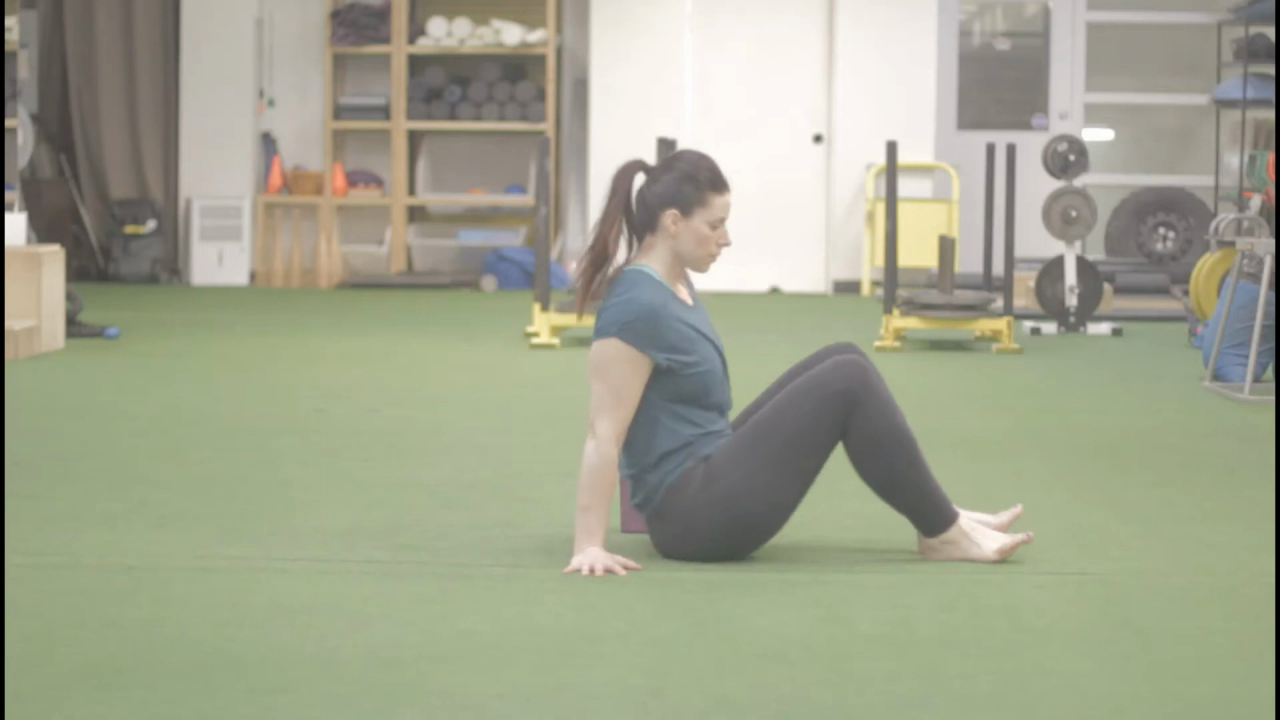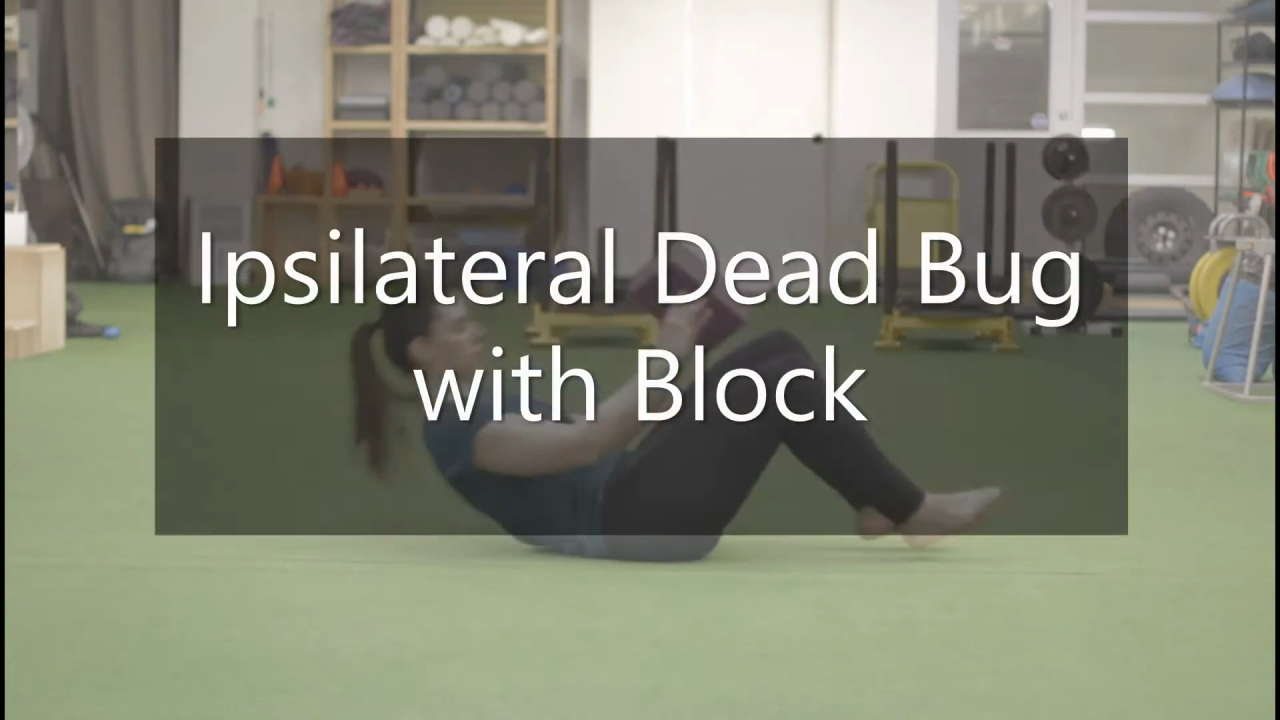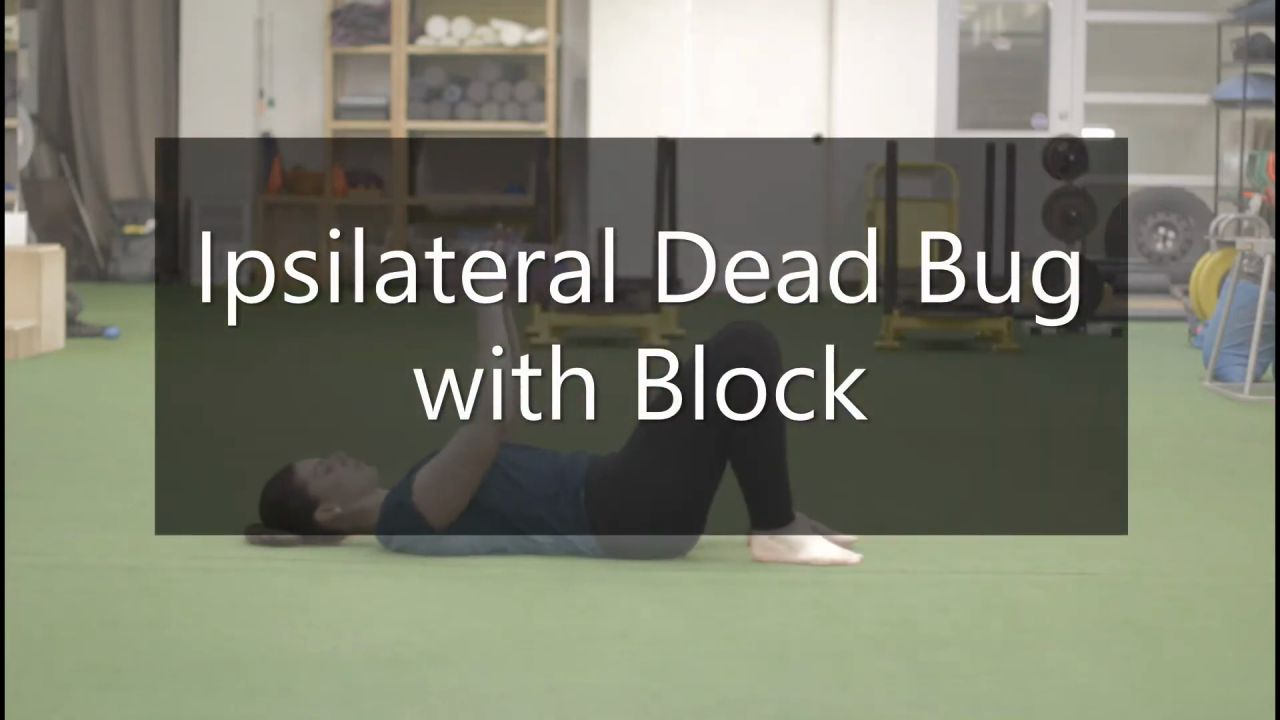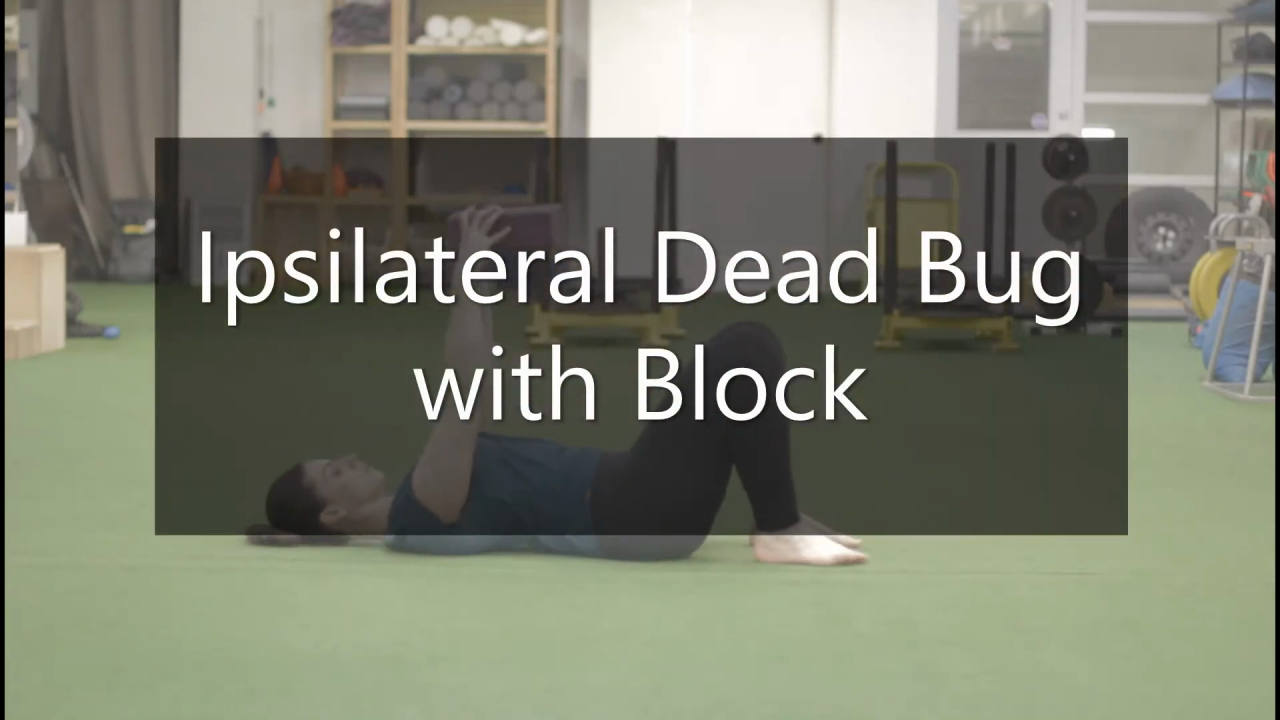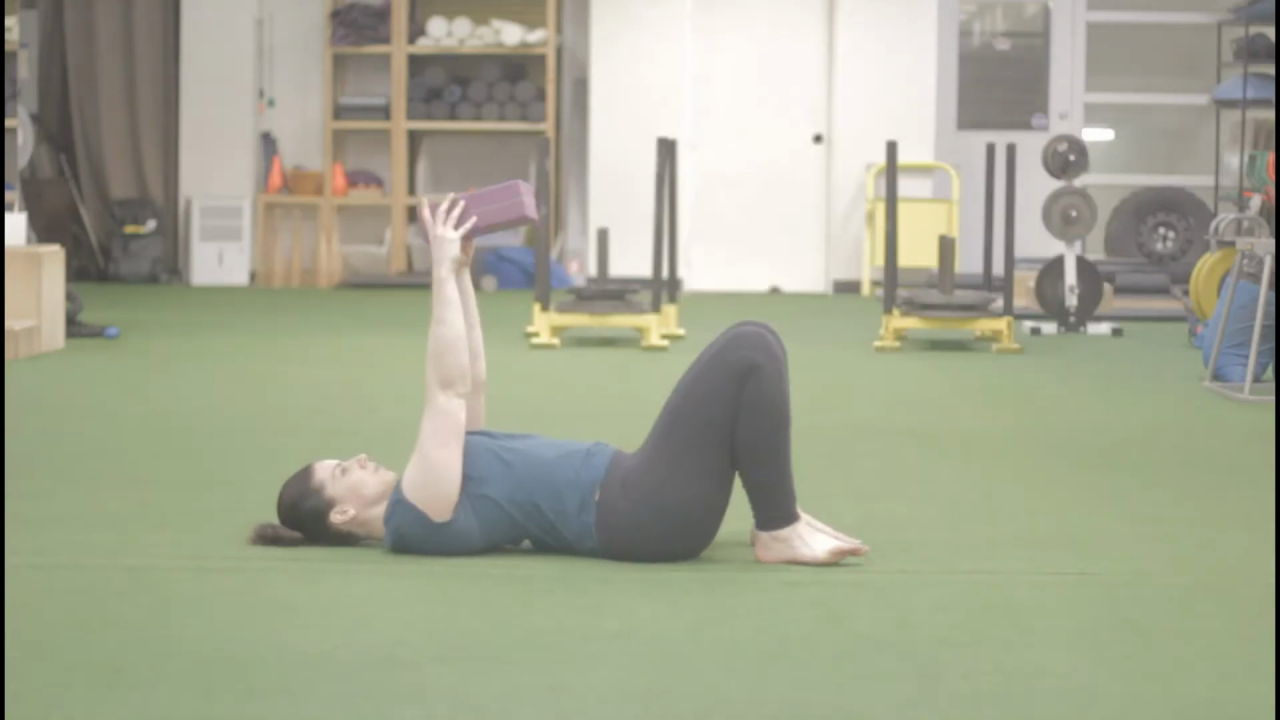
dt=1s
person 1, frame 1
left shoulder: (671, 283)
right shoulder: (638, 306)
right elbow: (603, 434)
right wrist: (588, 545)
left hip: (709, 475)
right hip: (694, 512)
left knee: (842, 360)
right knee: (849, 381)
left ankle: (942, 515)
right ankle: (943, 534)
person 1, frame 2
left shoulder: (472, 400)
right shoulder: (457, 423)
left elbow: (589, 432)
right elbow: (587, 444)
left wrist: (663, 355)
right wrist: (666, 353)
left hip: (619, 498)
right hip: (626, 526)
left knee: (774, 350)
right knee: (779, 378)
left ankle: (882, 506)
right ankle: (914, 510)
person 1, frame 3
left shoulder: (422, 497)
right shoulder: (409, 517)
left elbow: (504, 400)
right elbow: (493, 417)
left wrist: (500, 298)
right wrist: (487, 307)
left hip: (620, 499)
right hip: (630, 518)
left knee: (745, 342)
right knee: (744, 354)
left ankle: (777, 517)
right ankle: (776, 530)
person 1, frame 4
left shoulder: (422, 498)
right shoulder: (418, 519)
right wrist: (470, 271)
left hip: (625, 494)
right hip: (638, 517)
left knee: (747, 342)
right knee: (744, 355)
left ankle: (782, 520)
right ankle: (780, 531)
person 1, frame 5
left shoulder: (427, 498)
right shoulder: (414, 519)
left elbow: (470, 384)
right elbow: (447, 391)
left wrist: (461, 271)
right wrist: (442, 269)
left hip: (631, 492)
right hip: (642, 516)
left knee: (752, 342)
right knee: (749, 351)
left ankle: (777, 513)
right ankle: (778, 532)
